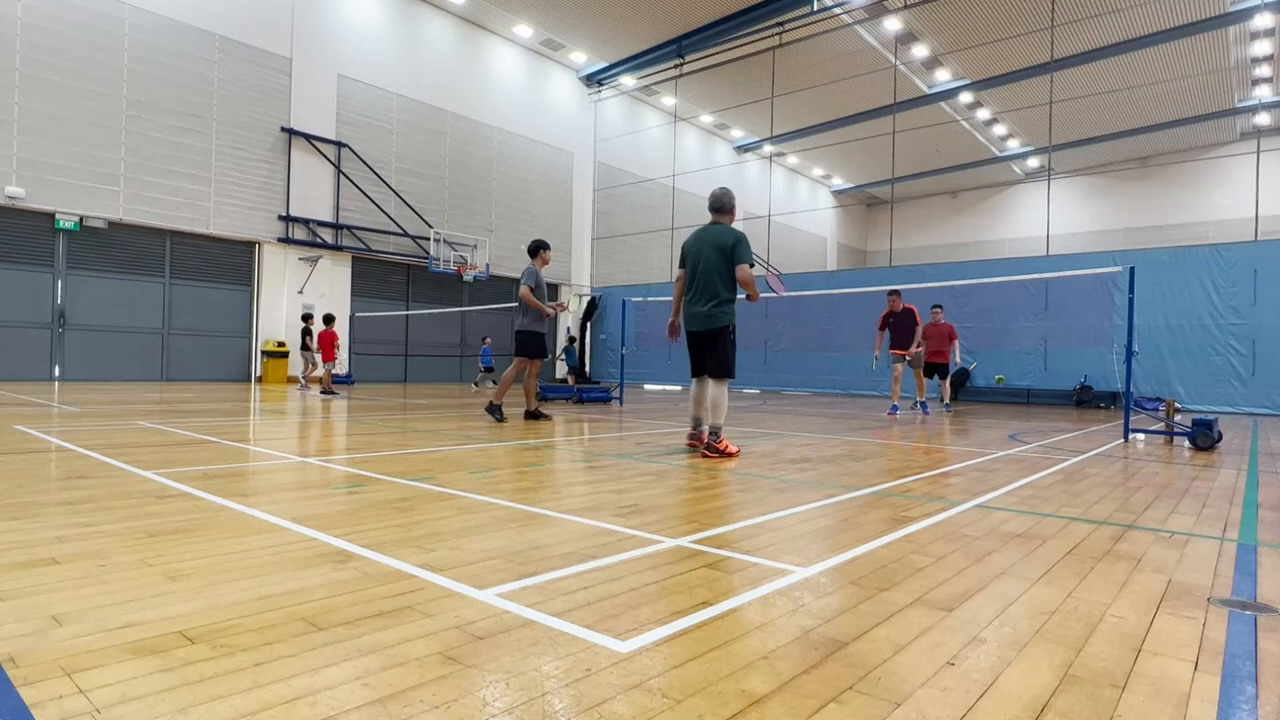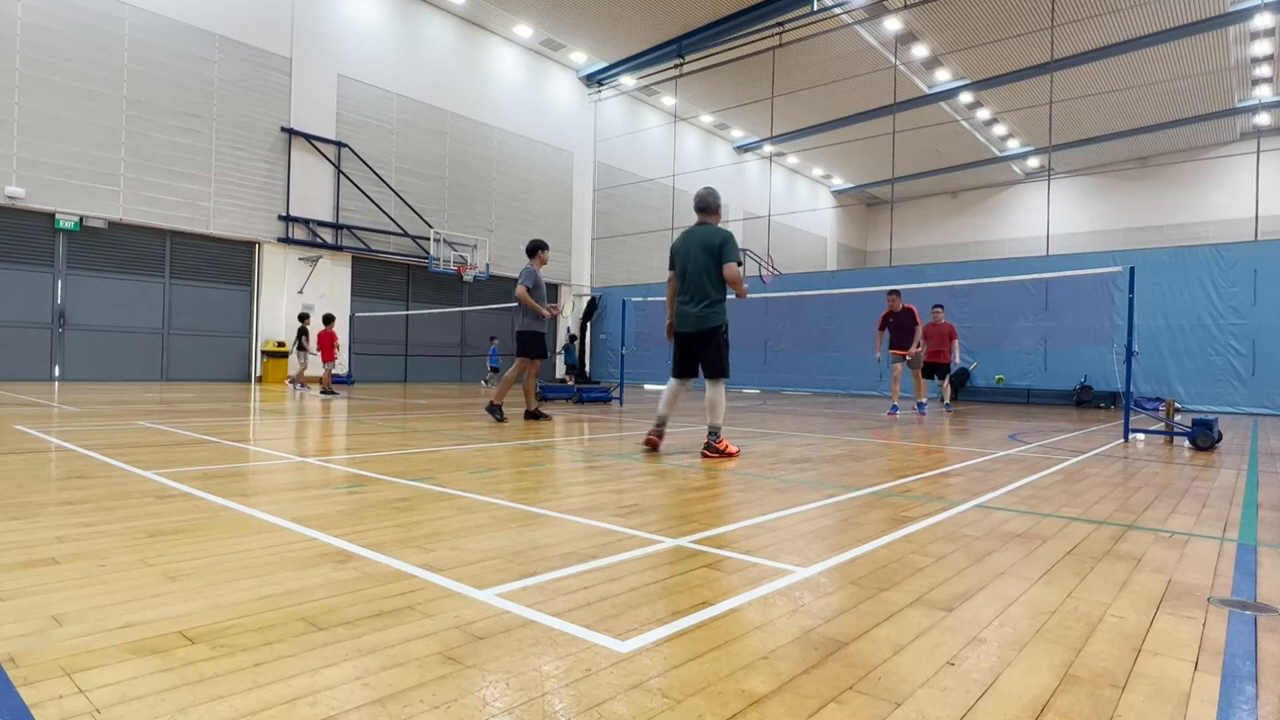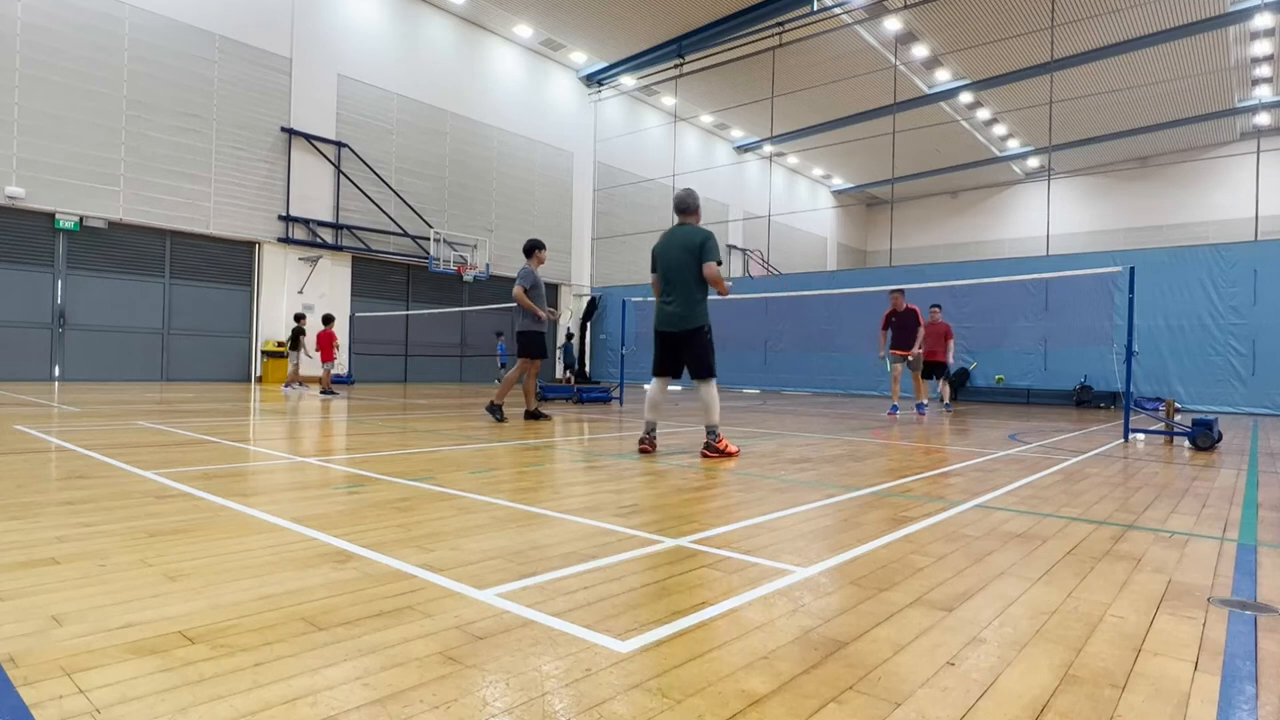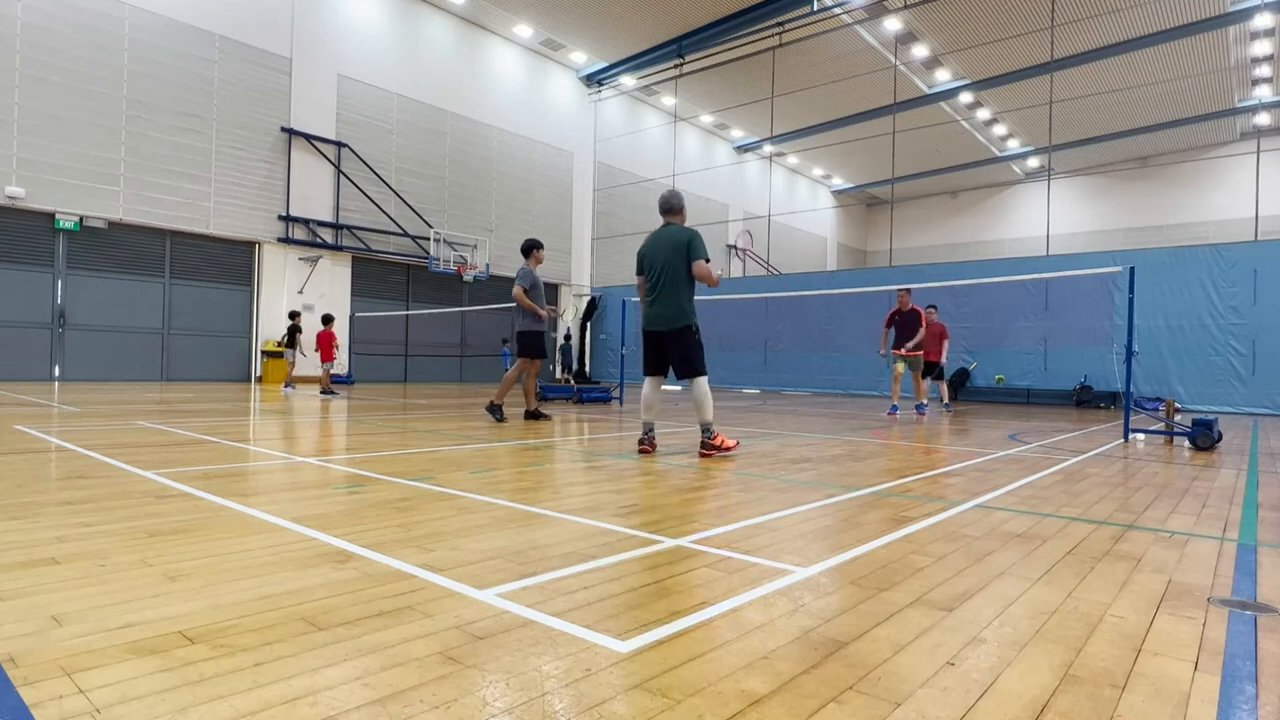
dt=0.2s
person 1, frame 1
left shoulder: (692, 239)
right shoulder: (736, 238)
left elbow: (680, 279)
right elbow: (743, 276)
left wrist: (675, 315)
right wrist: (753, 293)
left hip: (692, 319)
right hip: (719, 319)
left knee: (700, 377)
right knee: (719, 379)
left ankle: (696, 430)
right ankle: (714, 440)
person 1, frame 2
left shoulder: (680, 240)
right shoulder: (723, 237)
left elbow: (671, 281)
right elbow: (731, 275)
left wrist: (670, 316)
right wrist: (741, 290)
left hip: (683, 321)
right hip: (711, 320)
left knee: (679, 378)
right knee: (715, 379)
left ankle: (657, 430)
right ankle: (714, 440)
person 1, frame 3
left shoulder: (662, 242)
right shoulder: (704, 237)
right elbow: (710, 273)
right wrist: (722, 288)
left hip: (663, 321)
right hip: (693, 321)
left knee: (660, 378)
right knee: (706, 379)
left ankle: (648, 436)
right ankle: (713, 440)
person 1, frame 4
left shoulder: (648, 243)
right shoulder: (690, 236)
right elbow: (700, 272)
right wrist: (714, 279)
left hip: (652, 321)
right hip: (682, 320)
left knee: (652, 378)
right knee: (698, 376)
left ankle: (647, 436)
right ankle: (709, 437)
person 2, frame 1
left shoulder: (537, 273)
right shoulder: (531, 271)
right elbow: (524, 293)
left wrist: (551, 307)
right wrist: (546, 309)
left hip: (537, 329)
right hip: (528, 328)
left knee: (534, 369)
right knee: (519, 365)
left ankle: (531, 409)
right ankle: (495, 403)
person 2, frame 2
left shoulder: (536, 273)
right shoulder: (530, 271)
right elbow: (520, 293)
left wrist: (547, 307)
right wrist: (542, 310)
left hip: (537, 329)
right hip: (529, 328)
left knee: (533, 369)
right knee: (520, 365)
left ankle: (531, 409)
right ankle: (495, 403)
person 2, frame 3
left shoulder: (534, 273)
right shoulder: (527, 271)
right elbow: (517, 293)
left wrist: (545, 310)
right wrist: (538, 311)
left hip: (537, 329)
right hip: (529, 328)
left knee: (533, 369)
right knee: (522, 366)
left ankle: (531, 409)
right ankle: (495, 403)
person 2, frame 4
left shoulder: (532, 273)
right shoulder: (526, 271)
right elbow: (517, 294)
left wrist: (544, 309)
right wrist: (539, 310)
left hip: (536, 328)
right hip: (528, 328)
left knee: (533, 369)
right knee: (521, 366)
left ankle: (531, 409)
right ankle: (495, 403)
